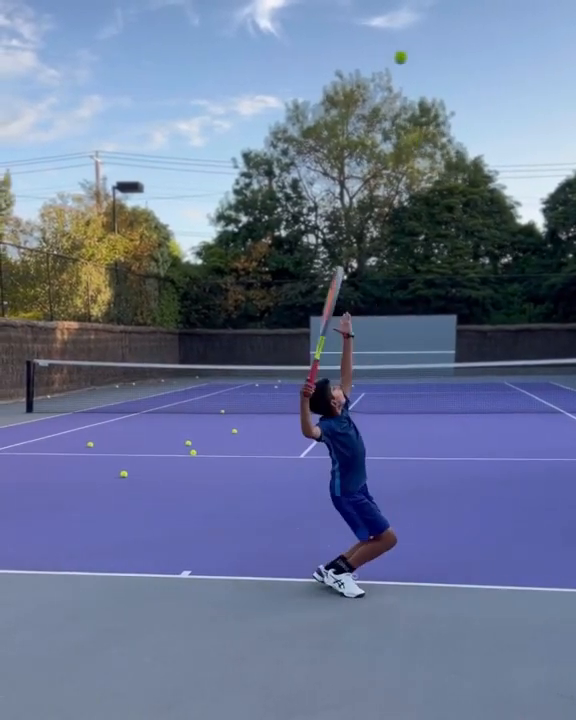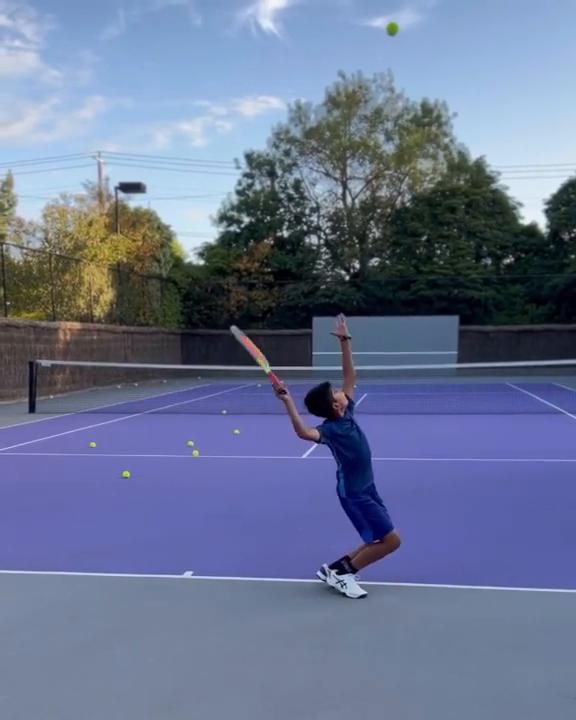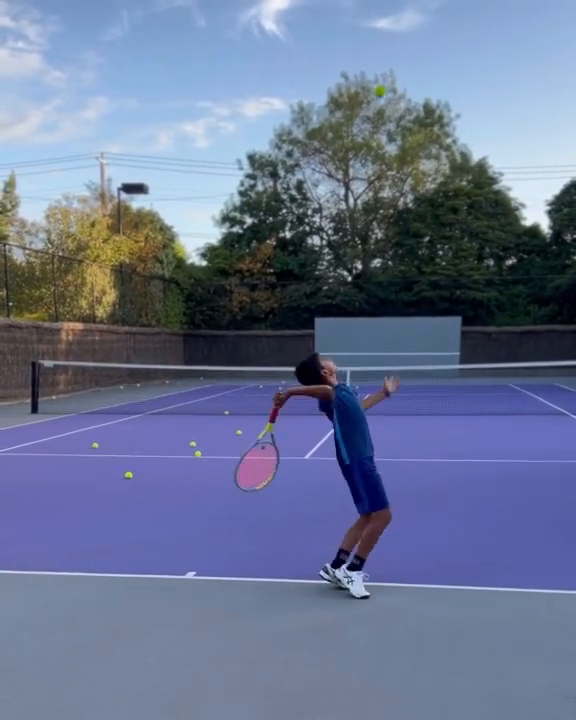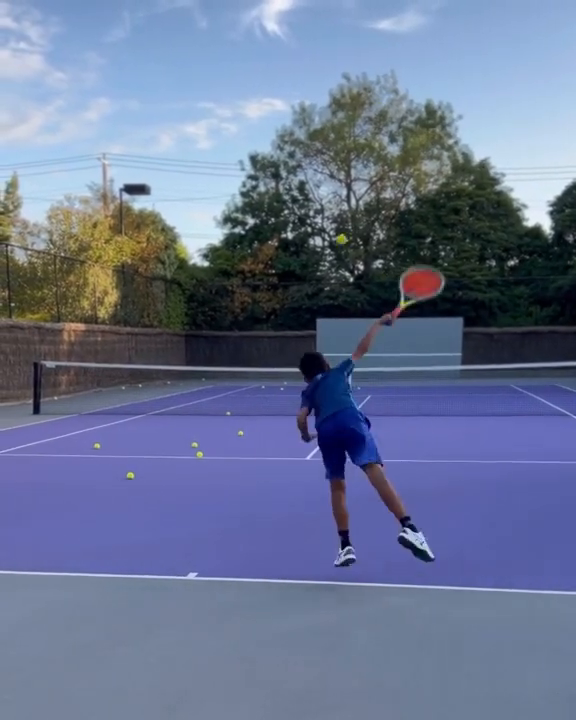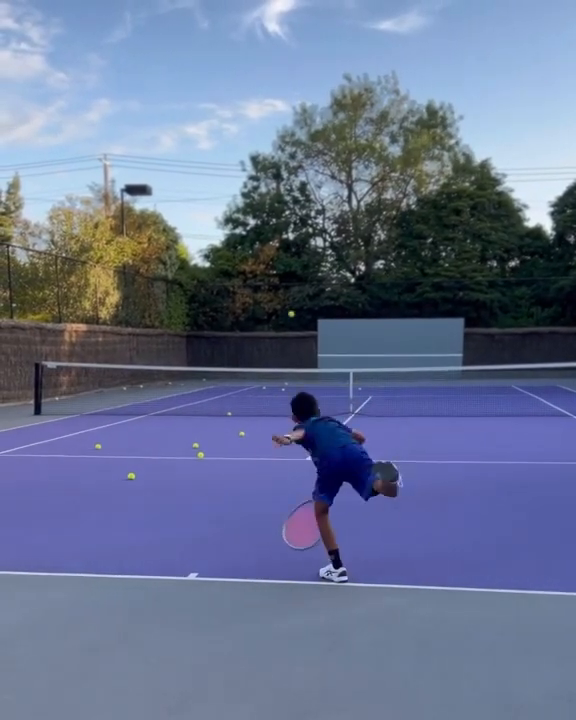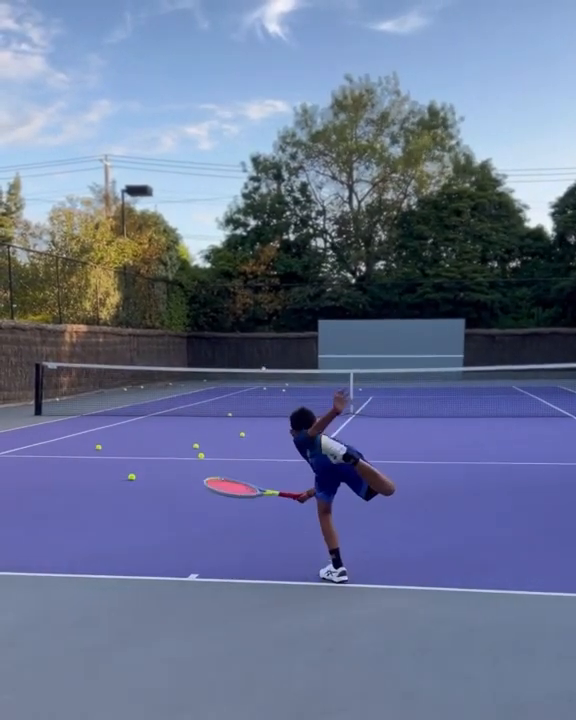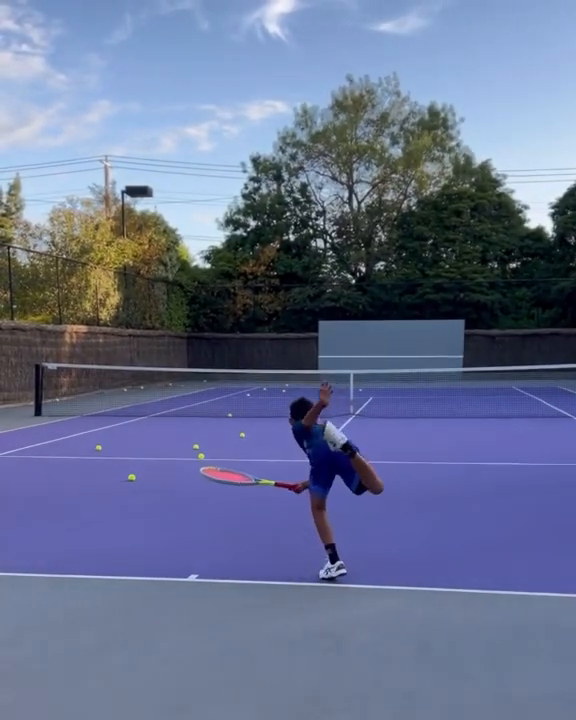
dt=0.2s
person 1, frame 1
left shoulder: (342, 414)
right shoulder: (329, 426)
left elbow: (347, 373)
right elbow: (308, 431)
left wrist: (348, 337)
right wrist: (305, 400)
left hip: (359, 489)
right hip: (348, 493)
left knee: (378, 539)
right knee: (387, 538)
left ankle: (331, 568)
right ankle: (337, 571)
person 1, frame 2
left shoulder: (346, 415)
right shoulder: (332, 428)
left elbow: (348, 374)
right elbow: (303, 432)
left wrist: (344, 341)
right wrist: (286, 401)
left hip: (366, 490)
right hip: (354, 494)
left knee: (383, 540)
right knee: (392, 541)
left ankle: (337, 569)
right ankle: (338, 571)
person 1, frame 3
left shoulder: (343, 390)
right shoulder: (328, 393)
left elbow: (362, 404)
right elbow: (321, 390)
left wrist: (384, 392)
right wrist: (289, 392)
left hip: (357, 459)
right hip: (356, 460)
left knee: (367, 518)
right knee: (382, 515)
left ankle: (337, 566)
right ankle: (351, 570)
person 1, frame 4
left shoulder: (308, 391)
right shoulder: (338, 371)
left elbow: (301, 418)
right elbow: (362, 348)
left wrist: (306, 435)
right wrist: (380, 322)
left hip: (329, 433)
right hip: (352, 423)
left knee: (337, 487)
right knee: (377, 475)
left ankle: (345, 547)
right ankle: (408, 528)
person 1, frame 5
left shoulder: (301, 428)
right shoulder: (331, 421)
left elbow: (299, 433)
right elbow: (360, 437)
left wrist: (289, 438)
left hip: (330, 463)
right hip: (356, 456)
left knee: (321, 513)
right knee: (390, 490)
left ankle: (336, 567)
right ankle: (383, 477)
person 1, frame 6
left shoulder: (301, 439)
right shoulder: (319, 440)
left elbow: (318, 428)
left wrist: (334, 412)
right wrist: (310, 493)
left hip: (326, 463)
right hip: (345, 462)
left knee: (324, 512)
right knee: (388, 489)
left ankle: (337, 567)
right ankle: (347, 456)
person 1, frame 7
left shoulder: (298, 428)
right shoulder: (320, 429)
left elbow: (309, 419)
left wrist: (320, 405)
right wrist: (307, 484)
left hip: (322, 456)
left knee: (318, 509)
right knee: (376, 488)
left ankle: (334, 561)
right ankle: (343, 446)
